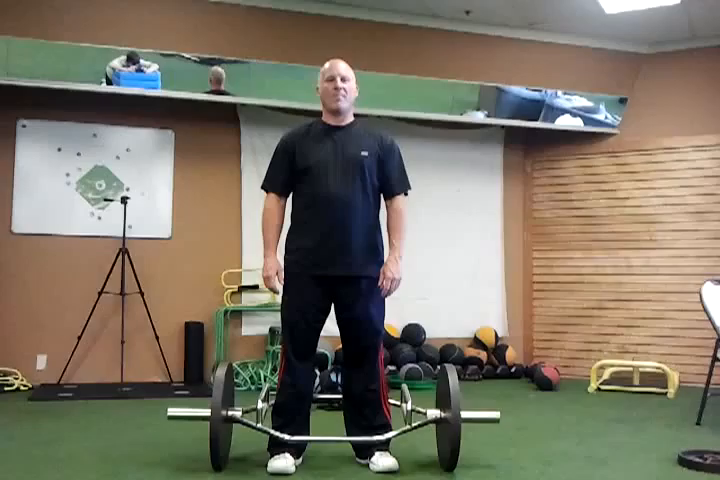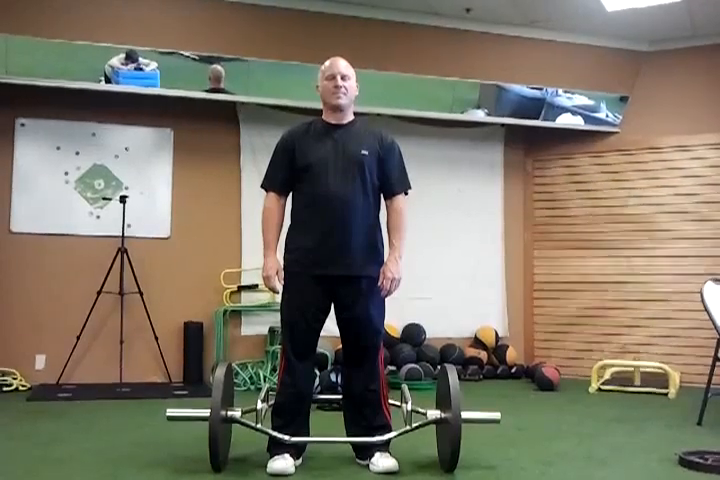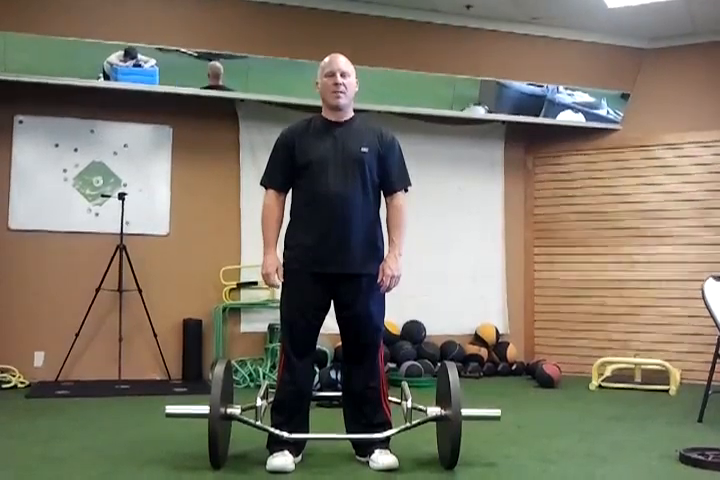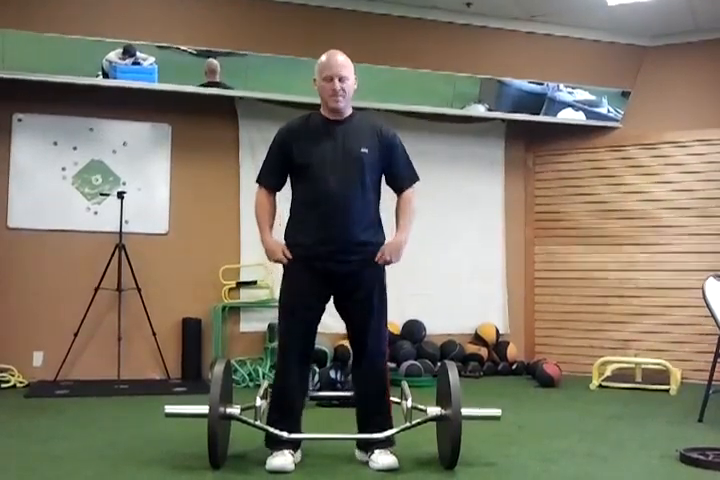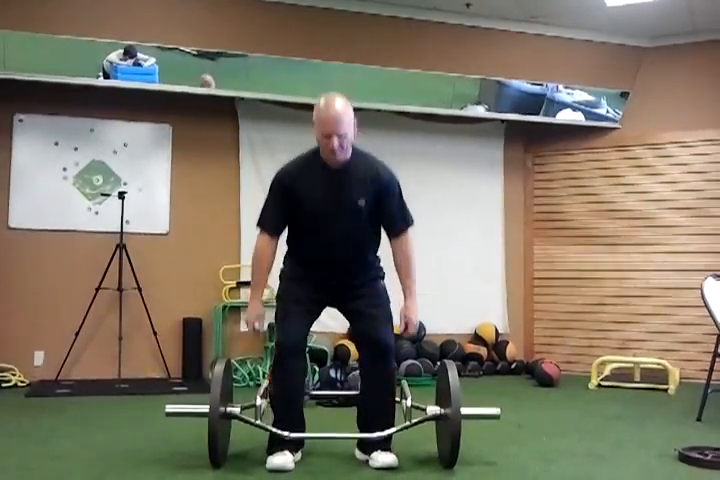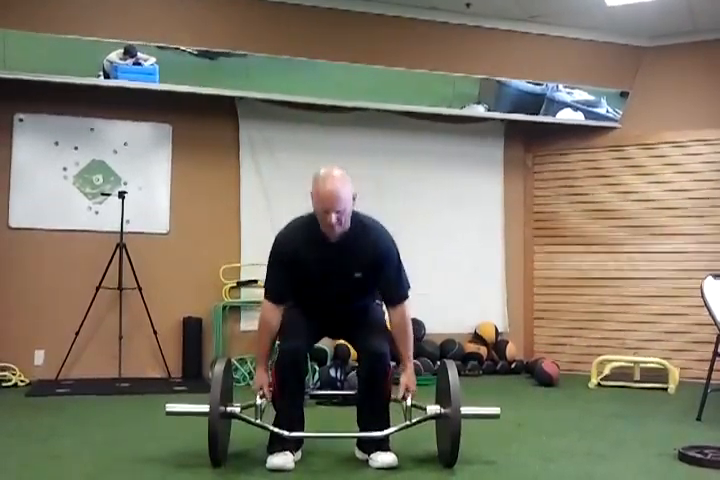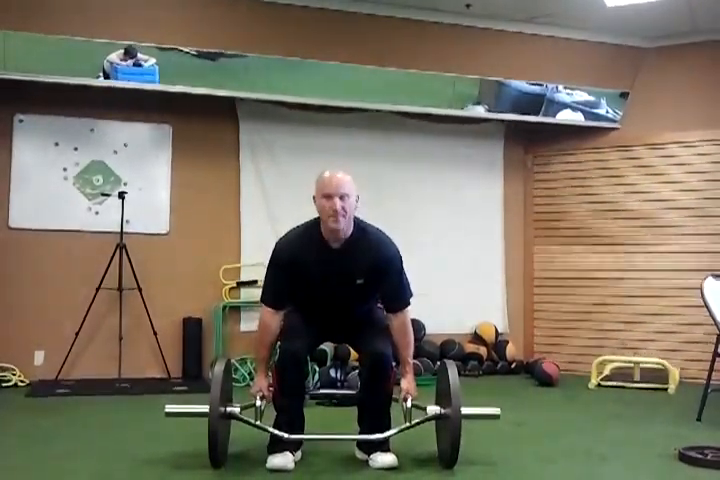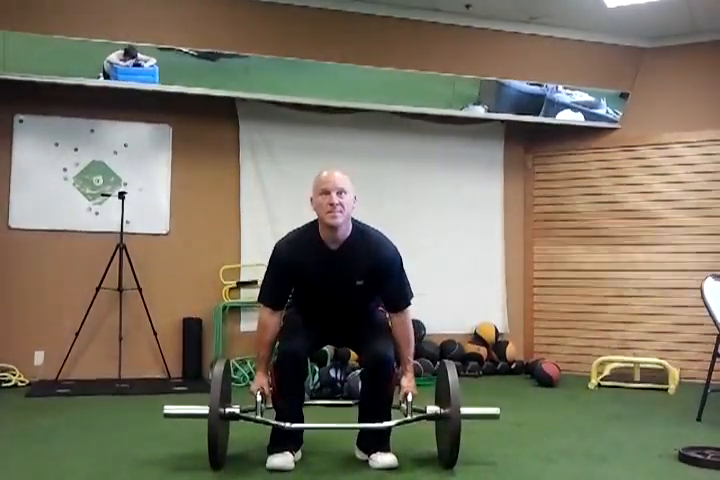
dt=0.4s
person 1, frame 1
left shoulder: (379, 143)
right shoulder: (295, 141)
left elbow: (396, 201)
right elbow: (275, 198)
left wrist: (395, 256)
right wrist: (270, 254)
left hip: (363, 269)
right hip: (305, 268)
left knee: (365, 355)
right knee: (296, 354)
left ankle: (372, 443)
right ankle: (286, 445)
person 1, frame 2
left shoulder: (380, 142)
right shoulder: (295, 140)
left elbow: (396, 201)
right elbow: (275, 198)
left wrist: (395, 256)
right wrist: (270, 254)
left hip: (363, 269)
right hip: (304, 268)
left knee: (366, 356)
right knee: (296, 355)
left ankle: (372, 445)
person 1, frame 3
left shoulder: (380, 139)
right shoulder: (295, 137)
left elbow: (396, 198)
right elbow: (274, 195)
left wrist: (395, 254)
right wrist: (270, 252)
left hip: (363, 267)
right hip: (304, 265)
left knee: (365, 354)
right knee: (296, 353)
left ankle: (372, 441)
right ankle: (285, 443)
person 1, frame 4
left shoulder: (379, 135)
right shoulder: (292, 134)
left elbow: (406, 188)
right elbow: (266, 189)
left wrist: (401, 235)
right wrist: (268, 237)
left hip: (364, 262)
right hip: (304, 262)
left knee: (371, 349)
right knee: (294, 348)
left ankle: (374, 441)
right ankle: (284, 441)
person 1, frame 5
left shoulder: (377, 175)
right shoulder: (292, 175)
left elbow: (400, 238)
right elbow: (267, 237)
left wrist: (410, 299)
right wrist: (255, 299)
left hip: (362, 279)
right hip: (303, 279)
left knee: (380, 343)
right knee: (288, 344)
left ankle: (375, 442)
right ankle: (285, 443)
person 1, frame 6
left shoulder: (377, 240)
right shoulder: (290, 240)
left elbow: (398, 306)
right elbow: (273, 306)
left wrist: (408, 368)
right wrist: (262, 367)
left hip: (360, 311)
right hip: (305, 310)
left knee: (377, 354)
right knee: (290, 352)
left ankle: (373, 442)
right ankle: (285, 442)
person 1, frame 7
left shoulder: (381, 247)
right shoulder: (291, 246)
left elbow: (398, 312)
right elbow: (272, 311)
left wrist: (408, 373)
right wrist: (261, 372)
left hip: (362, 315)
right hip: (307, 314)
left knee: (380, 355)
right knee: (290, 353)
left ankle: (373, 441)
right ankle: (285, 442)
person 1, frame 8
left shoulder: (380, 249)
right shoulder: (289, 249)
left elbow: (399, 312)
right elbow: (271, 311)
left wrist: (408, 371)
right wrist: (261, 371)
left hip: (363, 318)
right hip: (307, 317)
left knee: (382, 357)
right knee: (289, 353)
left ankle: (373, 443)
right ankle: (286, 443)
